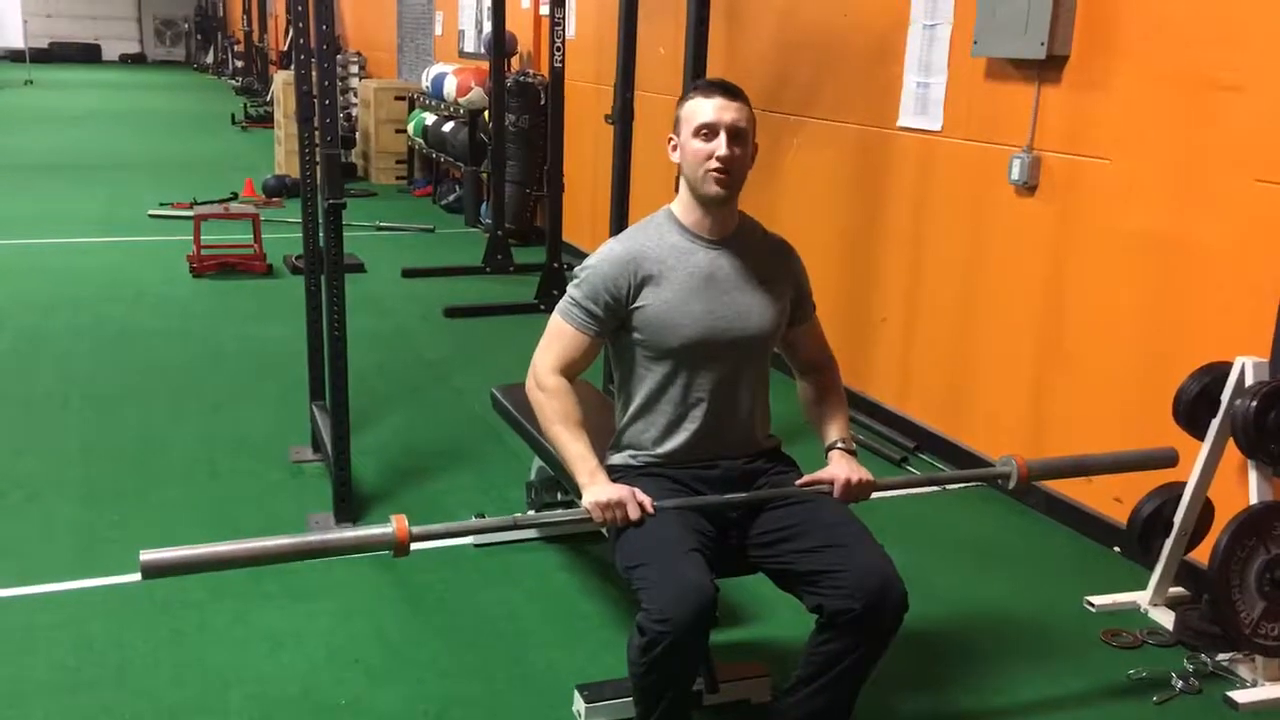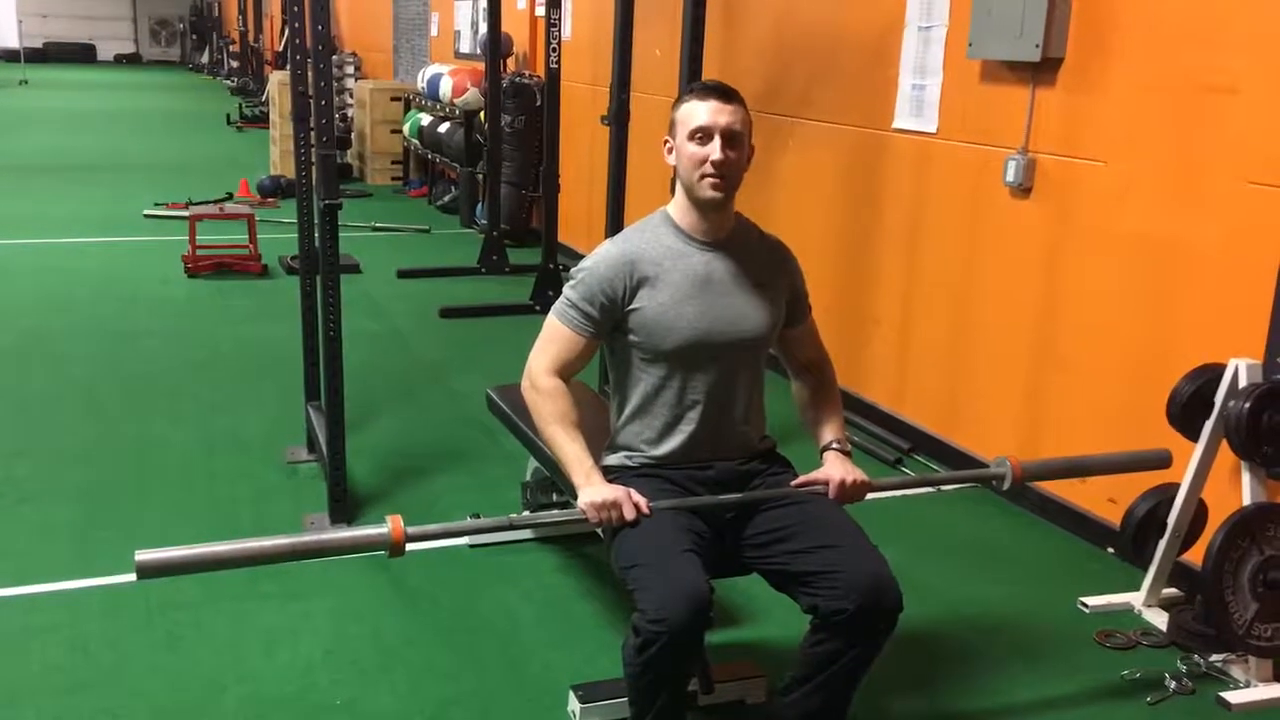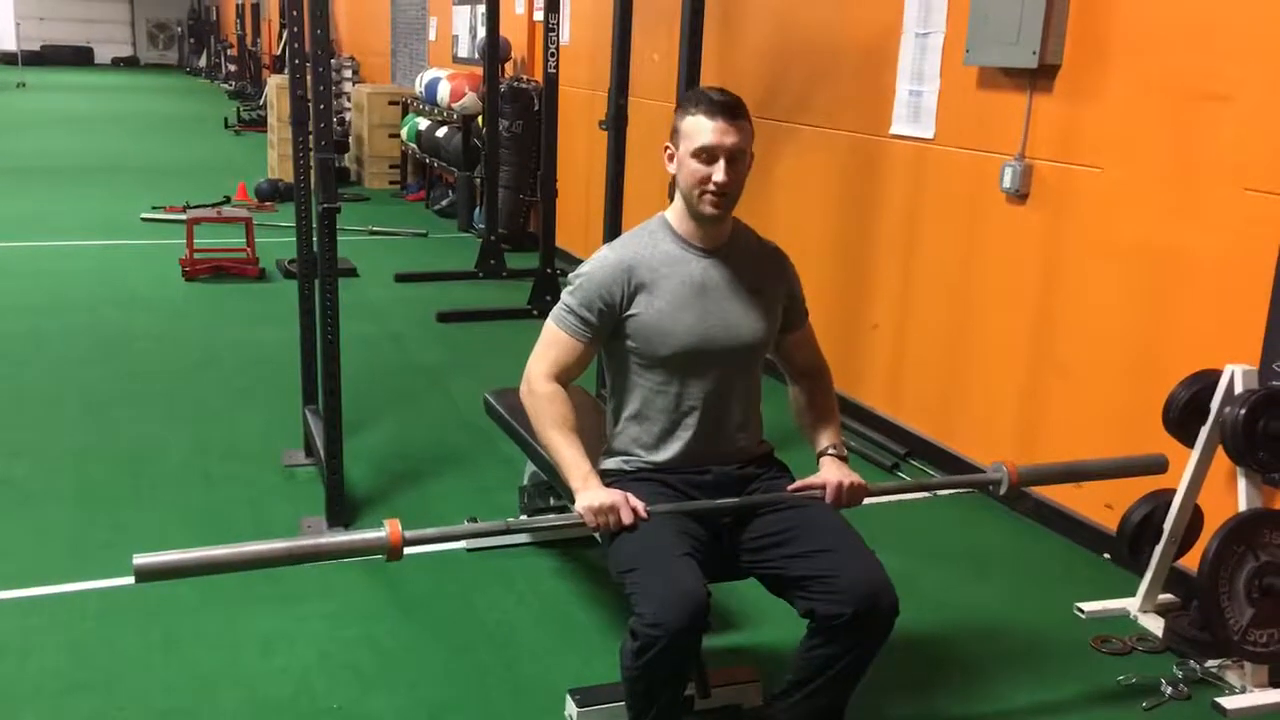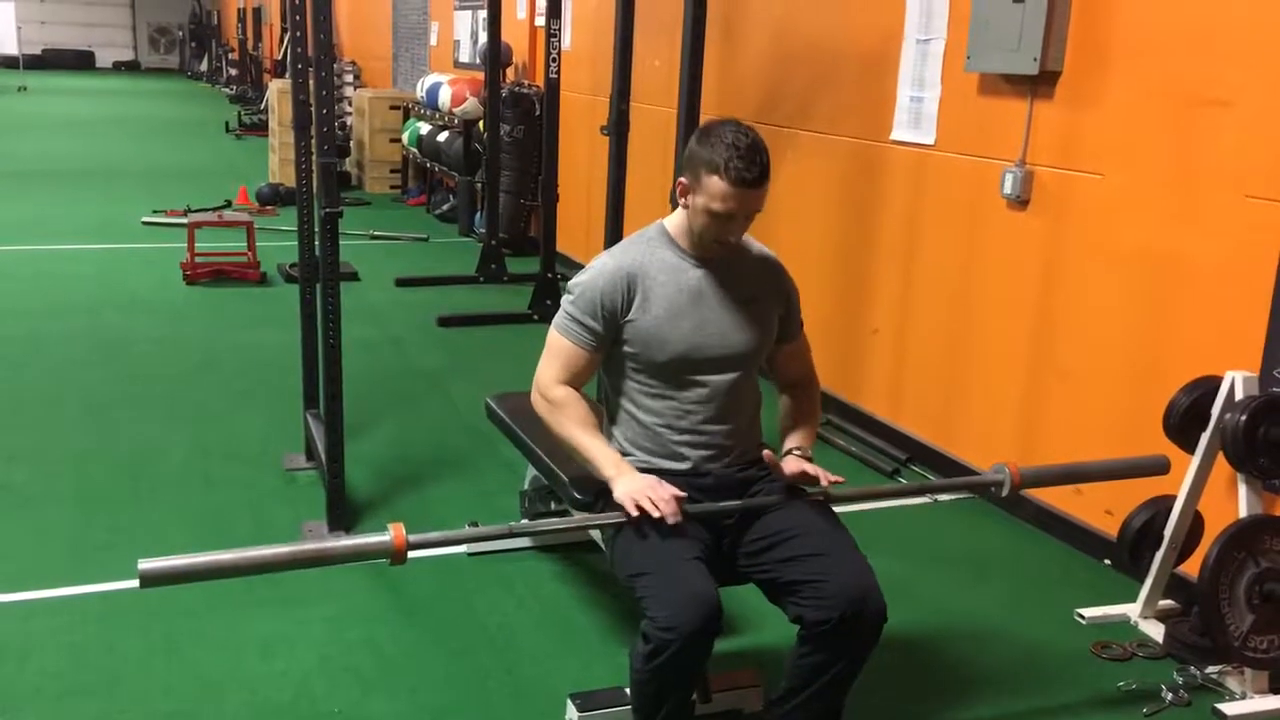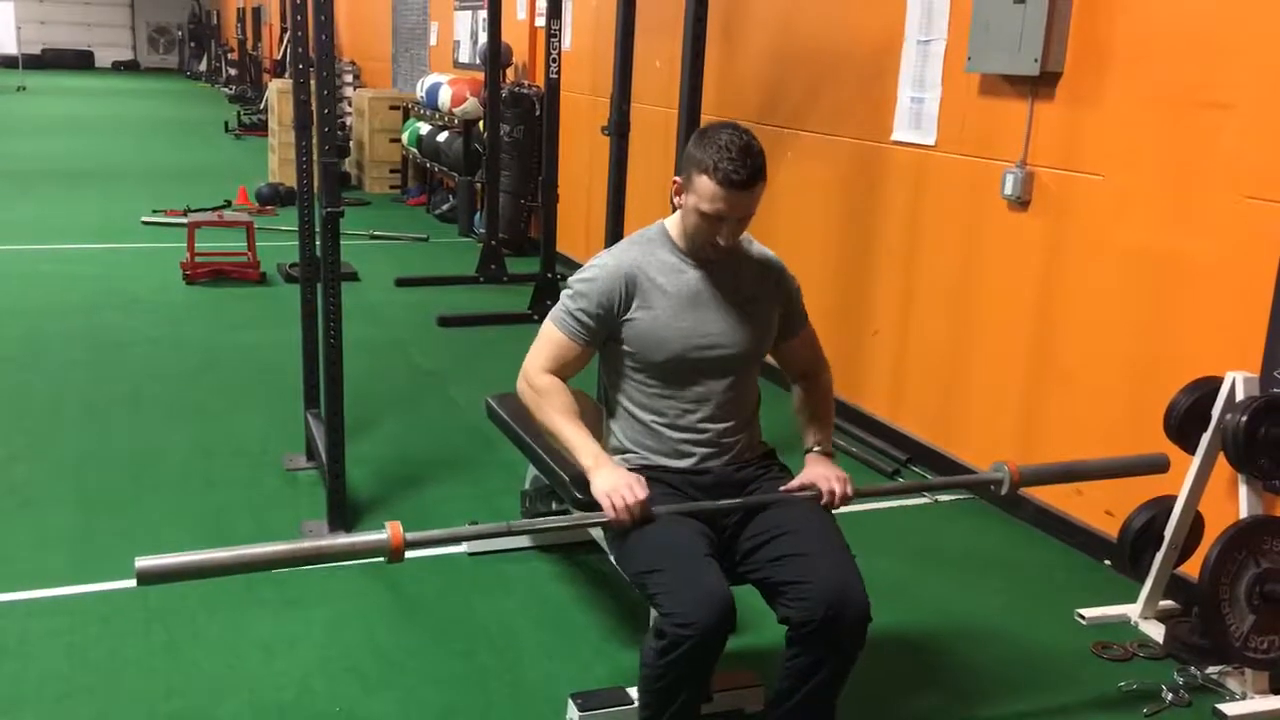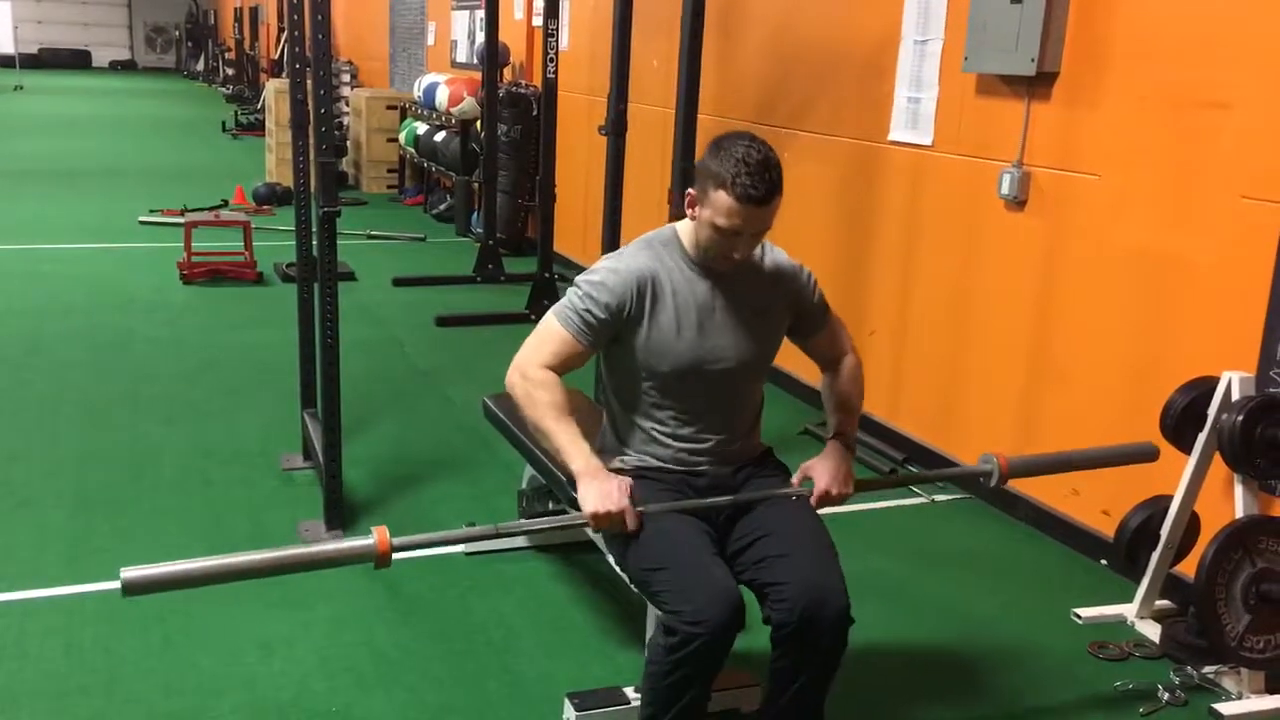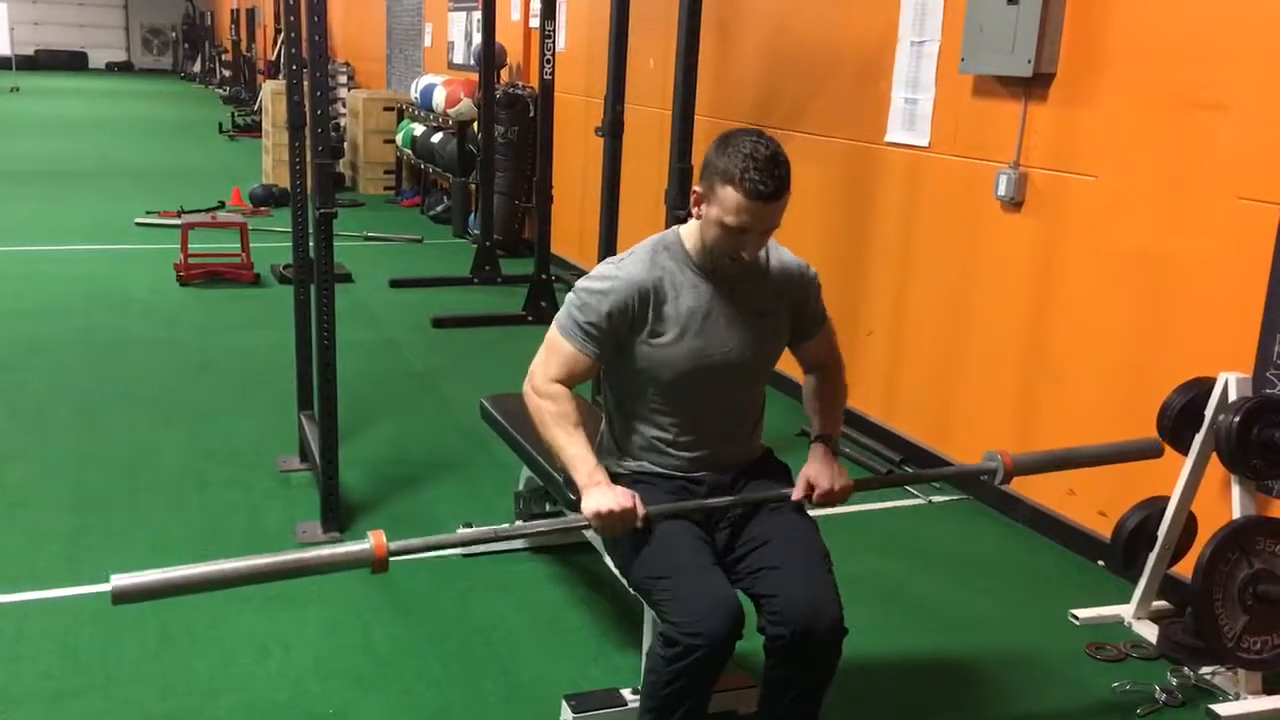
dt=0.4s
person 1, frame 1
left shoulder: (777, 258)
right shoulder: (626, 260)
left elbow: (815, 365)
right elbow: (547, 376)
left wrist: (840, 448)
right wrist: (594, 480)
left hip: (760, 472)
right hip: (655, 478)
left knee: (877, 594)
right knee: (681, 607)
person 1, frame 2
left shoulder: (773, 260)
right shoulder: (622, 262)
left elbow: (810, 366)
right elbow: (543, 377)
left wrist: (834, 449)
right wrist: (590, 481)
left hip: (755, 471)
right hip: (652, 478)
left knee: (871, 595)
right knee: (676, 608)
person 1, frame 3
left shoulder: (771, 266)
right shoulder: (619, 268)
left elbow: (807, 371)
right elbow: (542, 382)
left wrist: (831, 455)
right wrist: (587, 485)
left hip: (752, 476)
right hip: (649, 483)
left knee: (867, 600)
right knee: (673, 612)
person 1, frame 4
left shoulder: (768, 275)
right shoulder: (617, 275)
left elbow: (797, 380)
right elbow: (552, 389)
left wrist: (795, 450)
right wrist: (621, 473)
left hip: (750, 481)
right hip: (656, 488)
left knee: (856, 606)
right knee: (686, 614)
person 1, frame 5
left shoulder: (770, 276)
right shoulder: (618, 273)
left elbow: (809, 372)
right elbow: (538, 377)
left wrist: (819, 452)
right wrist: (601, 465)
left hip: (750, 476)
right hip: (653, 483)
left knee: (840, 605)
right knee: (701, 611)
person 1, frame 6
left shoulder: (786, 278)
right shoulder: (628, 276)
left elbow: (842, 359)
right elbow: (529, 372)
left wrist: (839, 445)
right wrist: (591, 473)
left hip: (747, 474)
right hip: (649, 480)
left knee: (820, 606)
right knee: (710, 609)
person 1, frame 7
left shoulder: (791, 280)
right shoulder: (627, 283)
left elbow: (823, 367)
right elbow: (545, 385)
left wrist: (823, 447)
right wrist: (594, 482)
left hip: (748, 479)
right hip: (648, 486)
left knee: (814, 620)
right knee: (708, 620)
